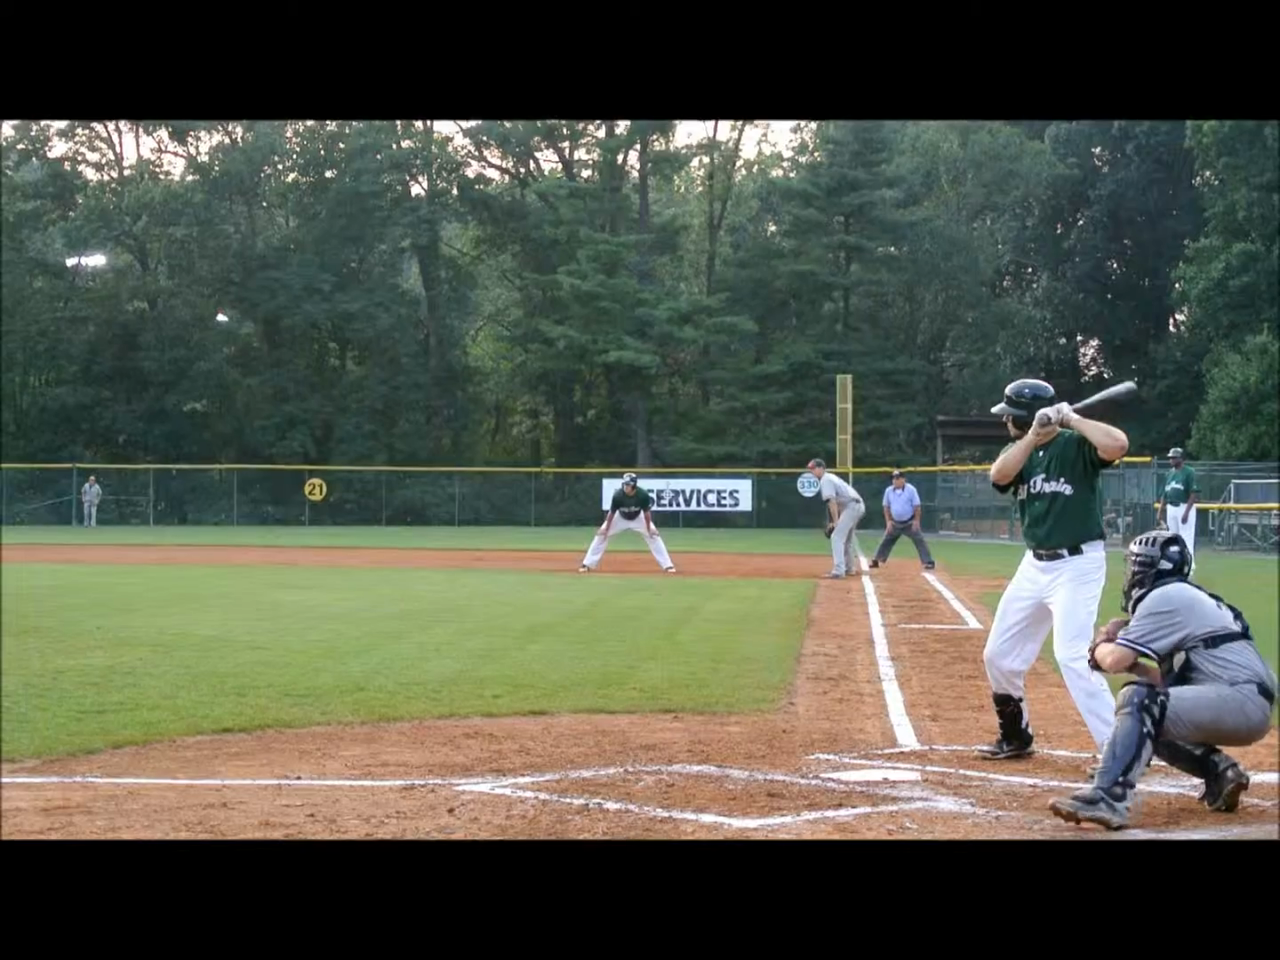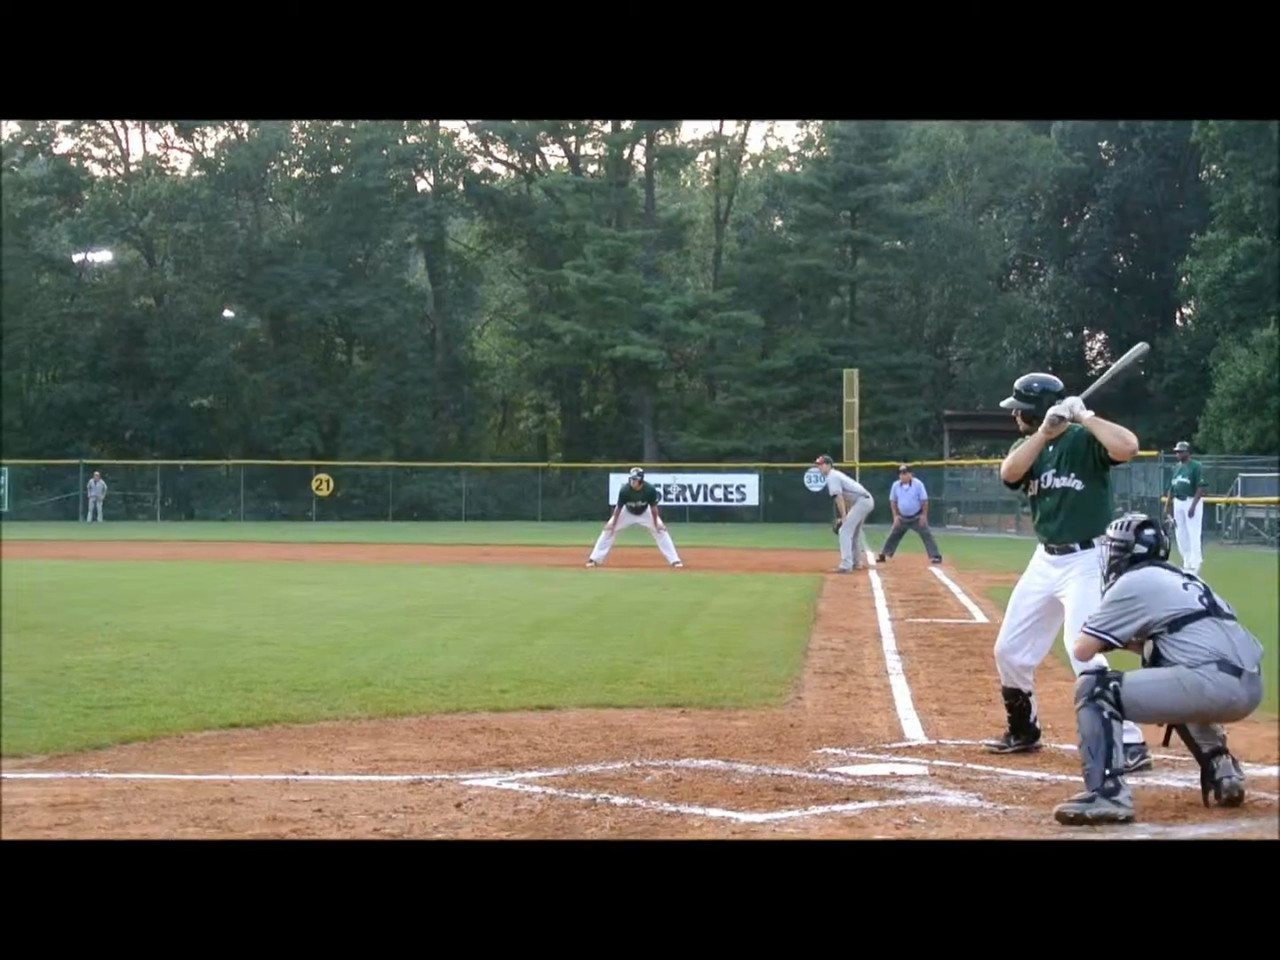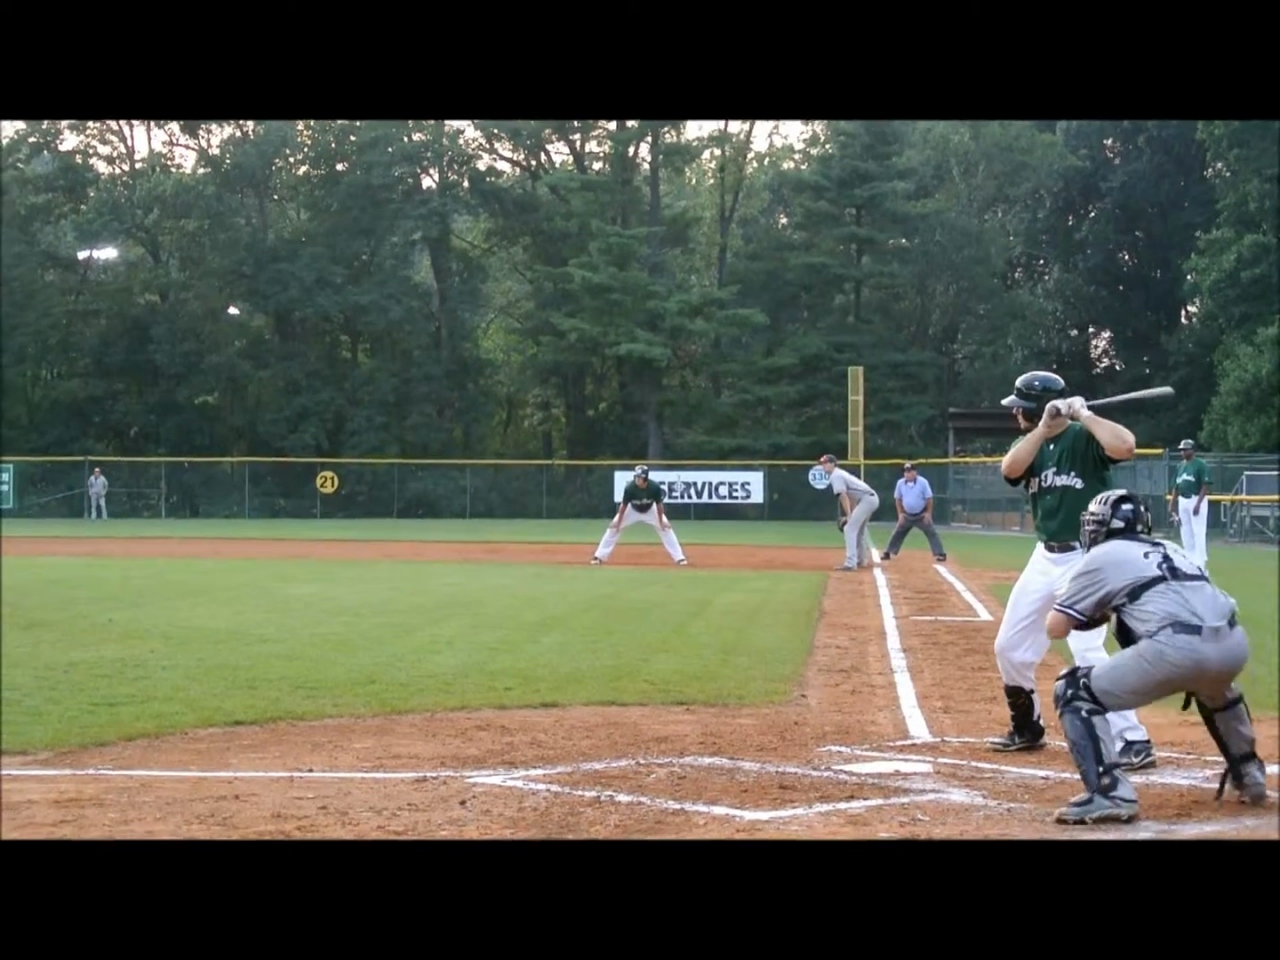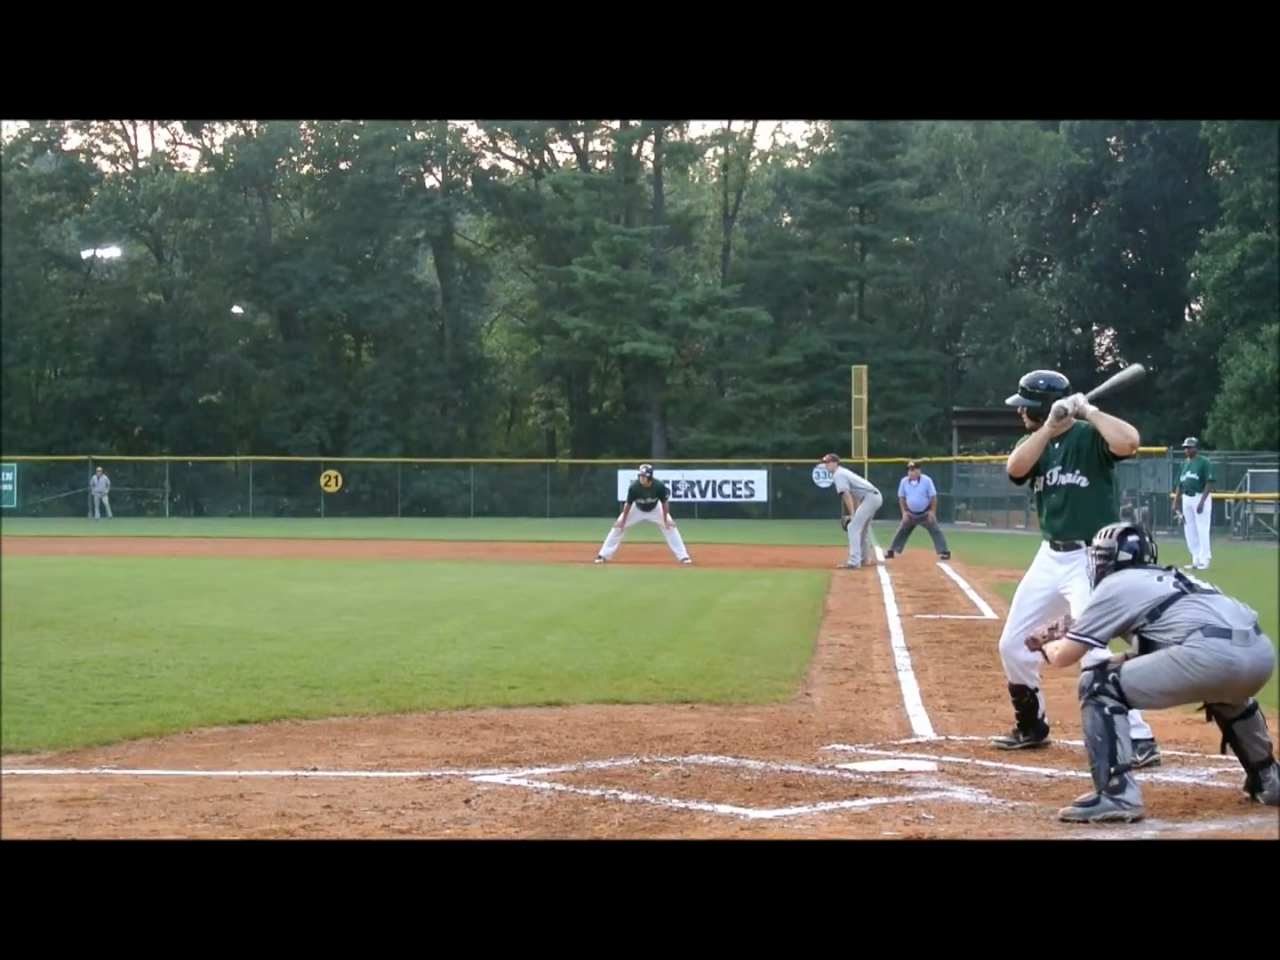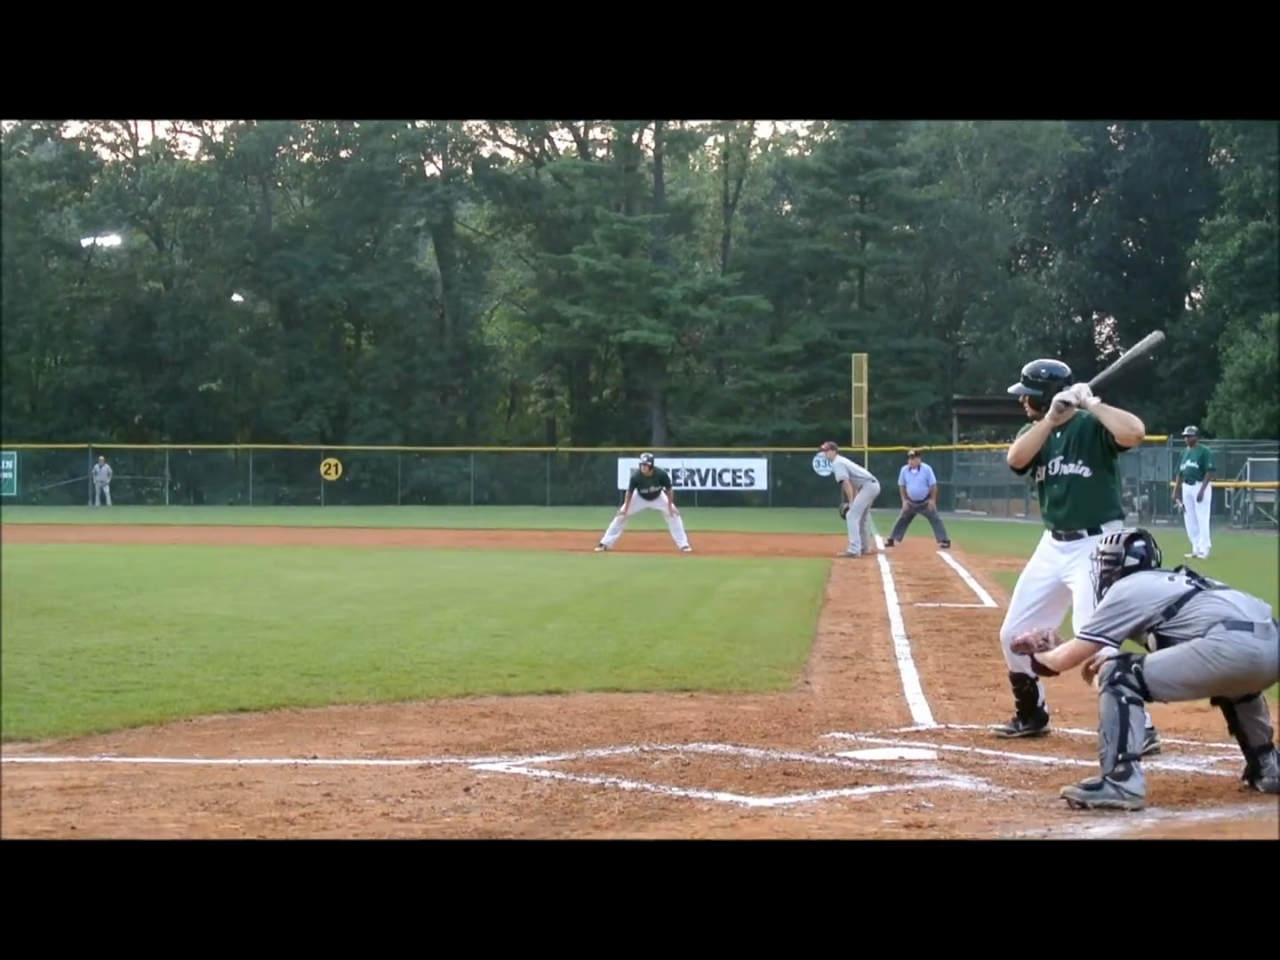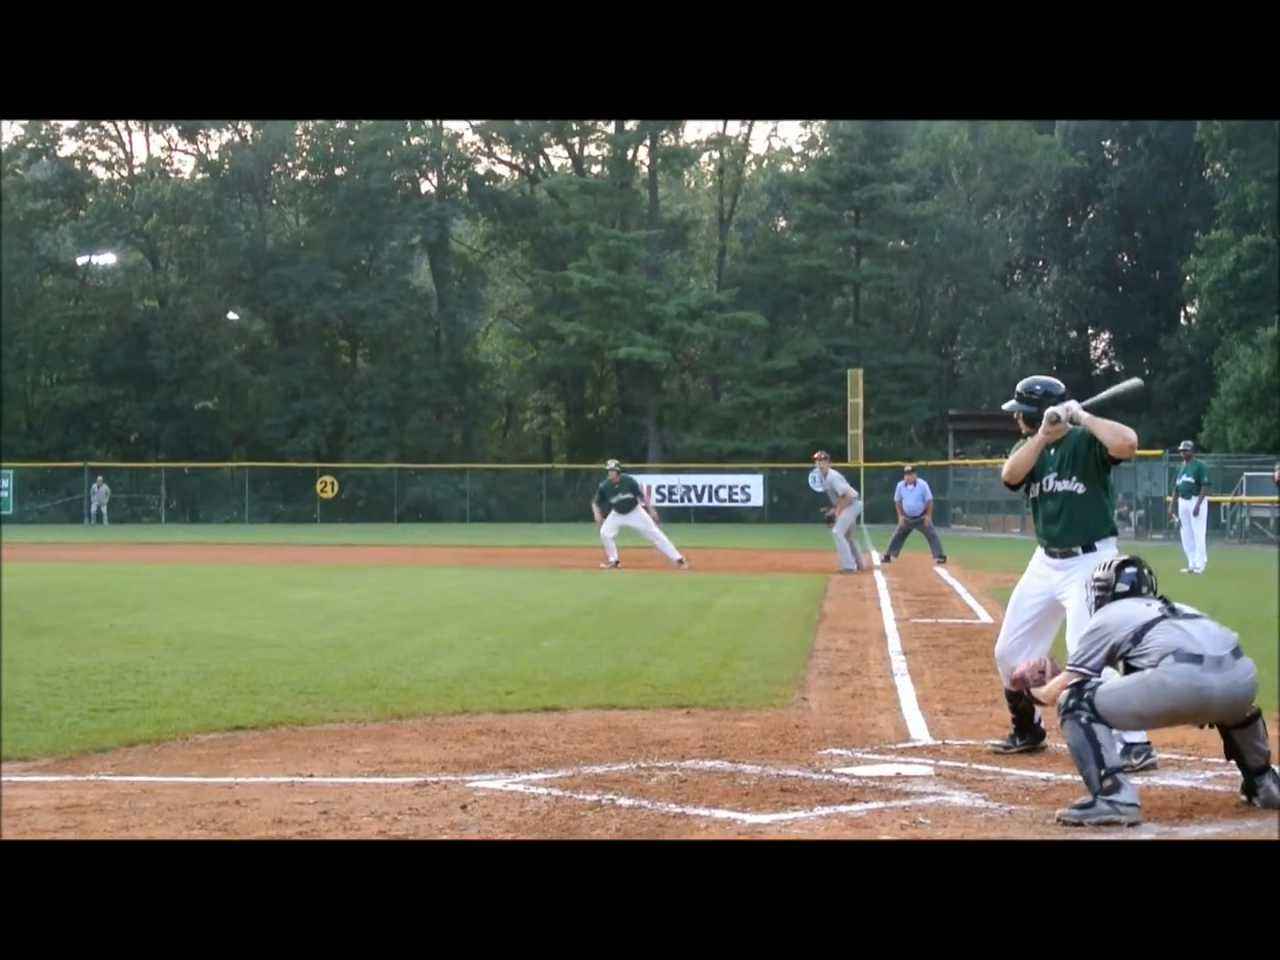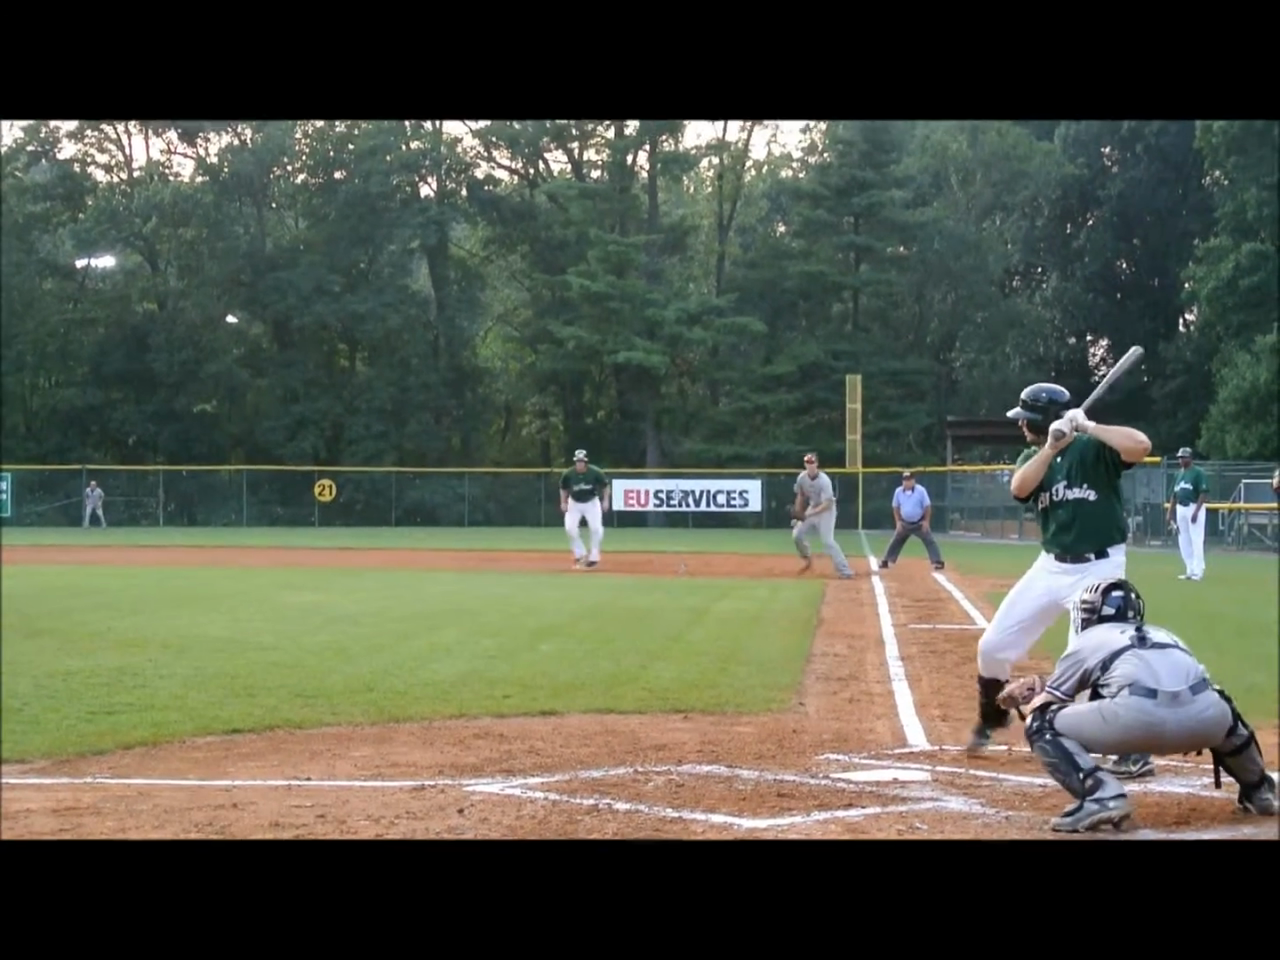
dt=0.3s
person 1, frame 1
left shoulder: (1076, 444)
right shoulder: (1018, 450)
left elbow: (1118, 444)
right elbow: (999, 476)
left wrist: (1073, 418)
right wrist: (1035, 434)
left hip: (1077, 565)
right hip: (1034, 565)
left knee: (1071, 656)
right knee: (999, 654)
right ankle: (1016, 735)
person 1, frame 2
left shoulder: (1086, 439)
right shoulder: (1028, 444)
left elbow: (1127, 446)
right elbow: (1009, 473)
left wrist: (1083, 415)
right wrist: (1045, 431)
left hip: (1088, 560)
right hip: (1045, 560)
right knee: (1010, 649)
left ankle: (1130, 745)
right ankle: (1024, 730)
person 1, frame 3
left shoulder: (1086, 437)
right shoulder: (1030, 442)
left elbow: (1125, 446)
right elbow: (1010, 469)
left wrist: (1081, 413)
right wrist: (1045, 427)
left hip: (1088, 558)
right hip: (1045, 558)
left knee: (1086, 650)
right knee: (1010, 646)
left ankle: (1134, 741)
right ankle: (1027, 727)
person 1, frame 4
left shoulder: (1090, 435)
right shoulder: (1034, 440)
left elbow: (1129, 441)
right elbow: (1015, 468)
left wrist: (1087, 410)
right wrist: (1051, 425)
left hip: (1092, 557)
right hip: (1050, 557)
left knee: (1092, 649)
right knee: (1015, 645)
left ankle: (1139, 739)
right ankle: (1032, 726)
person 1, frame 5
left shoulder: (1093, 425)
right shoulder: (1035, 429)
left elbow: (1134, 433)
right elbow: (1016, 458)
left wrist: (1090, 402)
right wrist: (1051, 417)
left hip: (1097, 546)
right hip: (1052, 546)
right knee: (1015, 634)
left ankle: (1140, 728)
right ankle: (1031, 714)
person 1, frame 6
left shoulder: (1087, 441)
right shoulder: (1029, 445)
left elbow: (1127, 443)
right elbow: (1010, 475)
left wrist: (1080, 416)
right wrist: (1044, 433)
left hip: (1090, 563)
right hip: (1045, 563)
right knee: (1010, 652)
left ankle: (1136, 744)
right ankle: (1029, 730)
person 1, frame 7
left shoulder: (1098, 447)
right shoulder: (1033, 458)
left elbow: (1139, 446)
right elbow: (1019, 488)
left wrist: (1092, 426)
right wrist: (1053, 444)
left hip: (1100, 569)
right hip: (1051, 567)
right knee: (995, 645)
left ankle: (1135, 750)
right ankle: (991, 716)
person 2, frame 1
left shoulder: (1166, 597)
right shoulder: (1188, 598)
left elbow: (1114, 661)
right elbow: (1176, 680)
left wrist: (1101, 646)
right wrist: (1136, 666)
left hip: (1241, 704)
right hip: (1248, 707)
left knee: (1138, 699)
right knee: (1148, 722)
left ankle: (1110, 799)
right ankle: (1219, 771)
person 2, frame 2
left shoulder: (1132, 583)
right shoulder: (1177, 578)
left elbow: (1083, 650)
left wrist: (1094, 632)
right wrist: (1127, 638)
left hip: (1217, 684)
right hip: (1246, 686)
left knee: (1094, 688)
right knee: (1167, 686)
left ankle: (1107, 795)
right ankle: (1221, 772)
person 2, frame 3
left shoulder: (1100, 557)
right shoulder: (1167, 550)
left elbow: (1054, 627)
left wrist: (1090, 611)
left hip: (1179, 647)
right hip: (1234, 642)
left knee: (1072, 691)
right knee: (1212, 688)
left ankle: (1110, 794)
right ankle: (1249, 774)
person 2, frame 4
left shoulder: (1115, 585)
right shoulder: (1169, 576)
left elbow: (1061, 657)
left wrist: (1048, 644)
right wrist: (1120, 660)
left hip: (1213, 654)
left knee: (1099, 686)
right knee: (1227, 693)
left ankle: (1117, 796)
person 2, frame 5
left shoulder: (1126, 590)
right shoulder: (1177, 580)
left elbow: (1066, 660)
left wrist: (1040, 655)
right wrist: (1106, 659)
left hip: (1235, 647)
left knee: (1119, 678)
left ankle: (1120, 784)
person 2, frame 6
left shoulder: (1108, 617)
right shoulder: (1174, 609)
left elbow: (1055, 693)
left wrist: (1035, 690)
left hip: (1184, 679)
right hip: (1244, 675)
left knee: (1076, 703)
left ankle: (1114, 798)
person 2, frame 7
left shoulder: (1087, 641)
right shoulder: (1163, 634)
left elbow: (1038, 710)
left wrist: (1024, 703)
left hip: (1141, 714)
right hip: (1202, 714)
left knee: (1041, 724)
left ankle: (1102, 796)
right ankle: (1259, 791)
